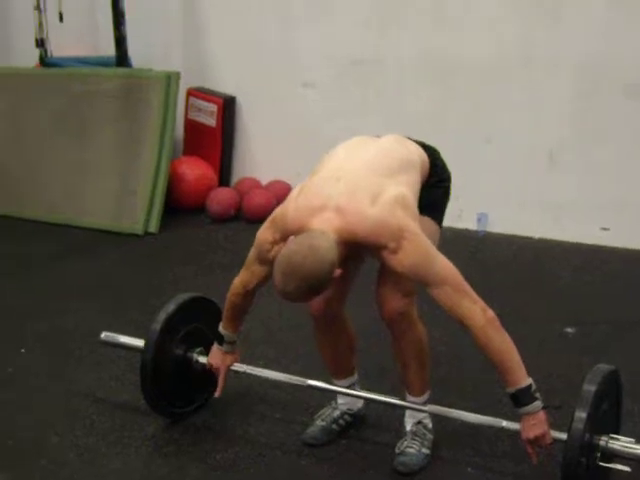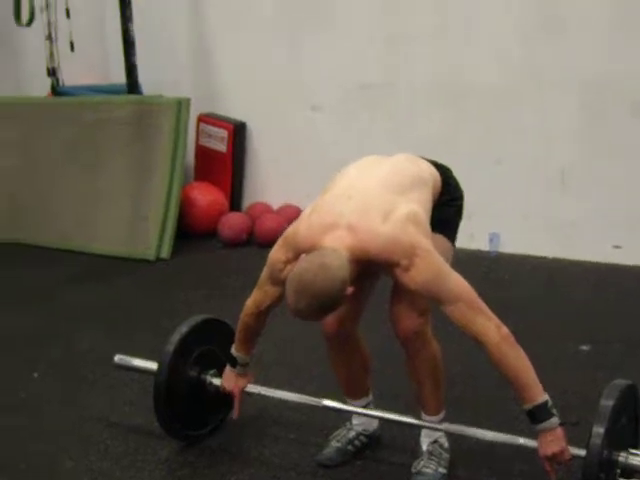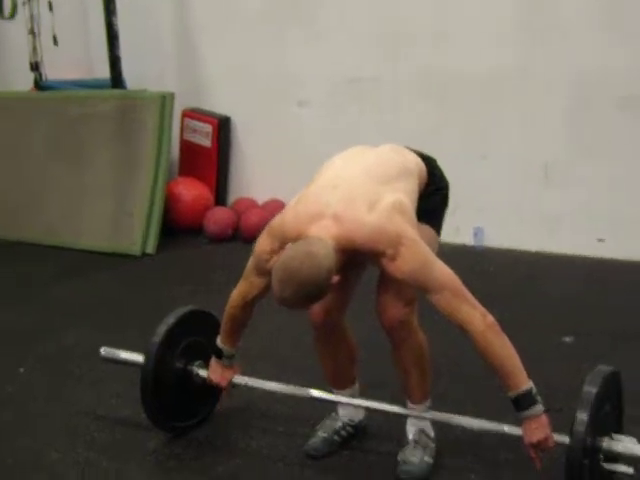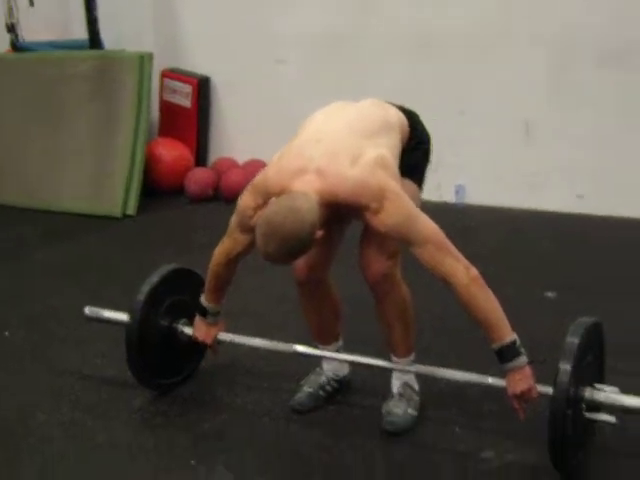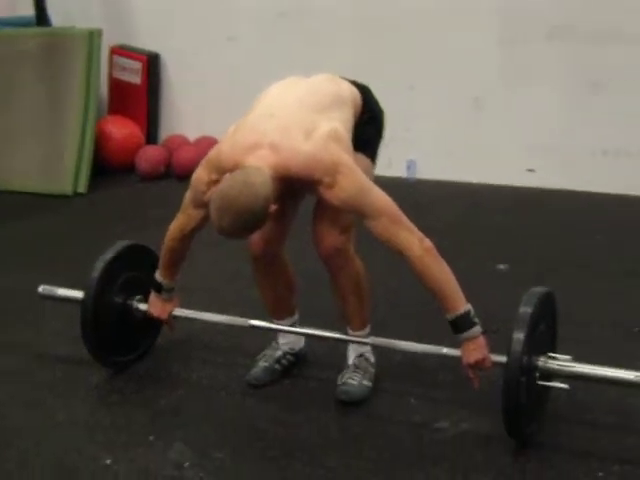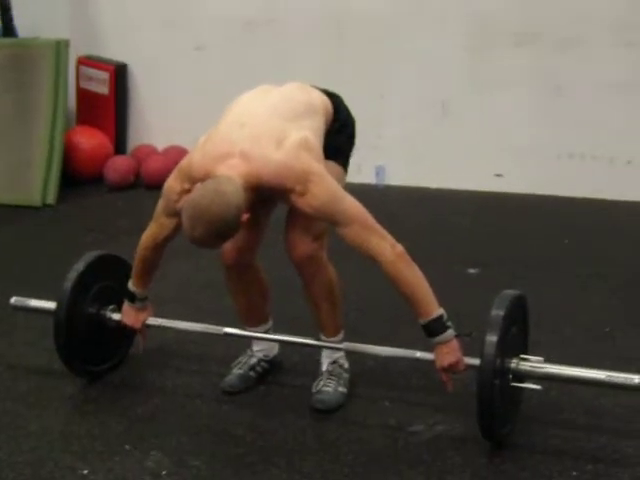
dt=0.1s
person 1, frame 1
left shoulder: (393, 236)
right shoulder: (282, 226)
left elbow: (478, 315)
right elbow: (244, 284)
left wrist: (528, 404)
right wrist: (226, 342)
left knee: (395, 306)
right knee: (323, 308)
left ankle: (418, 416)
right ankle: (347, 401)
person 1, frame 2
left shoulder: (406, 254)
right shoulder: (294, 246)
left elbow: (491, 330)
right elbow: (257, 305)
left wrist: (544, 420)
right wrist: (238, 365)
left knee: (409, 325)
right knee: (335, 327)
left ankle: (434, 435)
right ankle: (362, 422)
person 1, frame 3
left shoulder: (391, 243)
right shoulder: (279, 237)
left elbow: (478, 320)
right elbow: (243, 296)
left wrist: (530, 408)
right wrist: (224, 357)
left knee: (395, 315)
right knee: (322, 316)
left ankle: (420, 426)
right ankle: (348, 413)
person 1, frame 4
left shoulder: (374, 197)
right shoulder: (263, 192)
left elbow: (461, 272)
right elbow: (227, 253)
left wrist: (513, 359)
right wrist: (208, 314)
left knee: (379, 269)
right knee: (306, 272)
left ankle: (404, 379)
right ankle: (333, 368)
person 1, frame 5
left shoulder: (328, 170)
right shoulder: (217, 167)
left elbow: (415, 243)
right elbow: (182, 228)
left wrist: (467, 330)
right wrist: (163, 291)
left knee: (331, 243)
right knee: (261, 247)
left ankle: (360, 351)
right ankle: (289, 341)
person 1, frame 6
left shoulder: (300, 179)
right shoulder: (189, 176)
left elbow: (387, 249)
right elbow: (154, 237)
left wrist: (440, 333)
right wrist: (136, 299)
left knee: (304, 250)
right knee: (234, 255)
left ankle: (334, 357)
right ankle: (263, 348)
